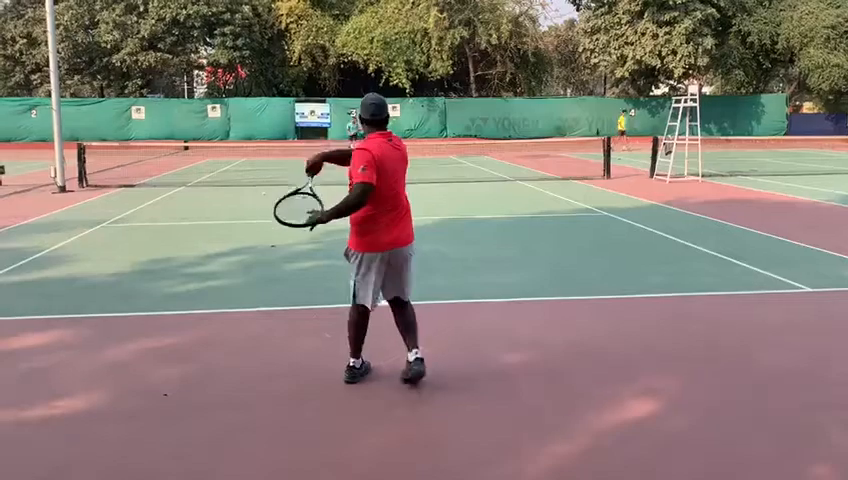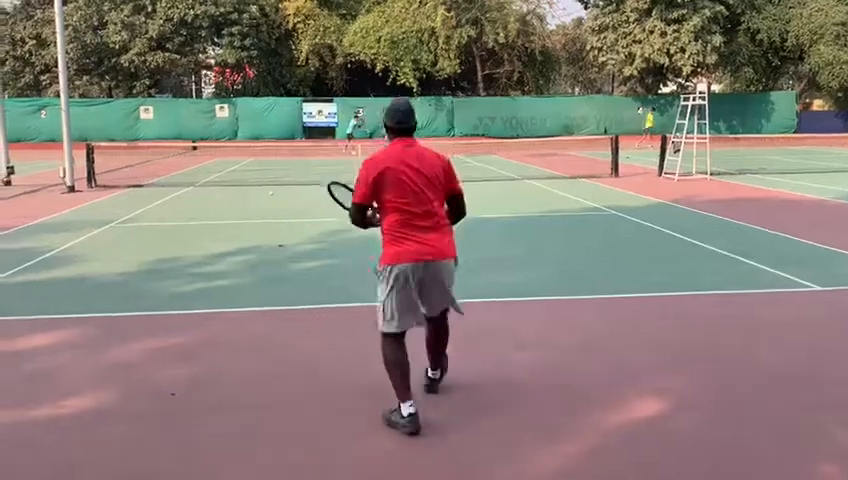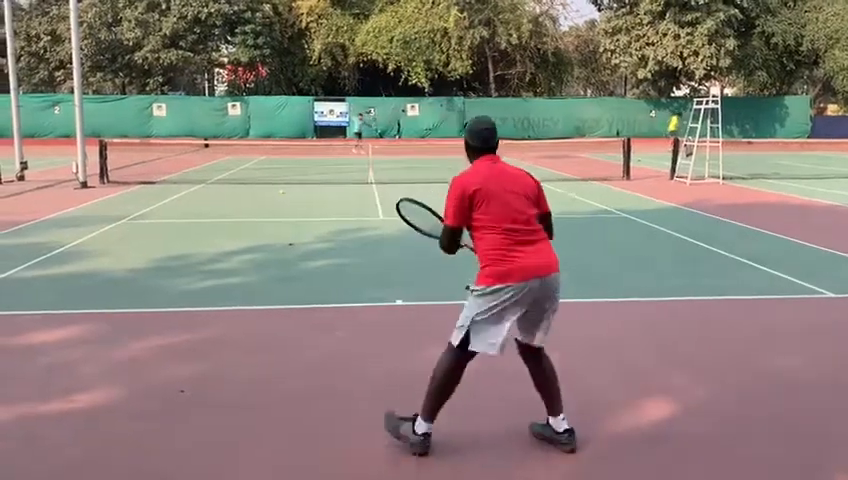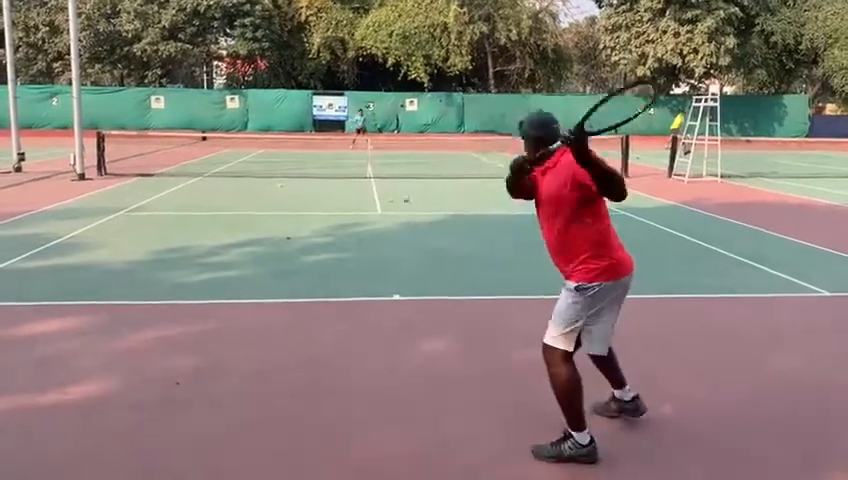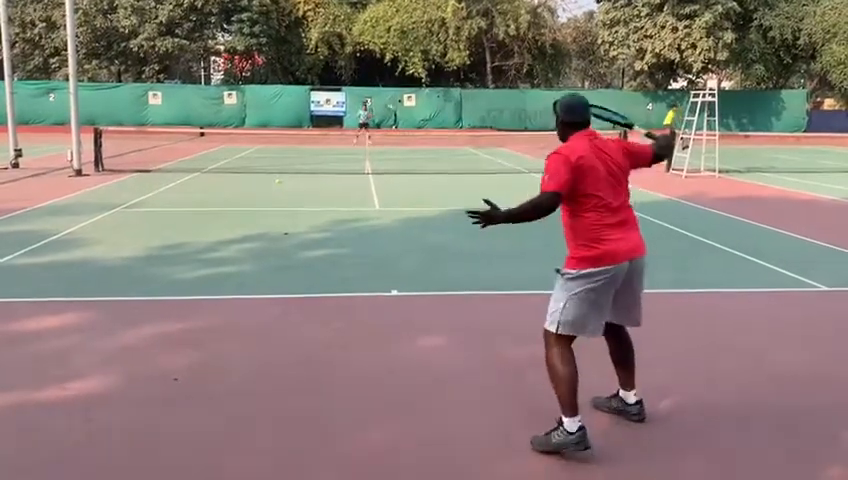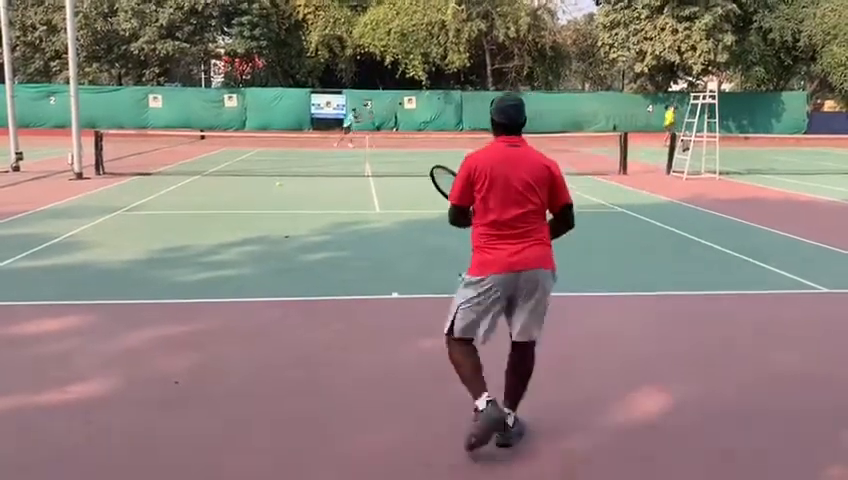
dt=0.7s
person 1, frame 1
left shoulder: (367, 150)
right shoulder: (398, 146)
left elbow: (360, 196)
left wrist: (328, 215)
right wrist: (324, 156)
left hip: (370, 244)
right hip: (402, 240)
left knee: (361, 304)
right knee: (400, 300)
left ankle: (354, 364)
right ankle: (414, 357)
person 1, frame 2
left shoulder: (374, 163)
right shoulder: (439, 160)
left elbow: (357, 218)
right elbow: (458, 211)
left hip: (400, 259)
right hip: (441, 254)
left knee: (392, 335)
right knee: (438, 315)
left ankle: (407, 411)
right ankle: (434, 375)
person 1, frame 3
left shoulder: (464, 183)
right shoulder: (526, 178)
left elbow: (449, 243)
left wrist: (462, 241)
left hip: (502, 280)
right hip: (547, 272)
left knee: (458, 353)
right knee: (531, 348)
left ankle: (420, 429)
right ankle: (561, 427)
person 1, frame 4
left shoulder: (579, 164)
right shoulder: (538, 171)
left elbow: (618, 192)
right elbow: (518, 190)
left wrist: (584, 156)
right wrist: (516, 168)
left hip: (598, 273)
right hip: (593, 272)
left knee: (555, 351)
right knee: (586, 336)
left ankle: (580, 440)
right ankle: (625, 398)
person 1, frame 5
left shoulder: (564, 157)
right shoulder: (618, 147)
left elbow: (545, 204)
right elbow: (662, 152)
left wrist: (498, 217)
right wrist: (663, 139)
left hip: (593, 262)
right hip: (632, 254)
left knee: (557, 340)
right knee: (614, 325)
left ankle: (571, 428)
right ankle: (629, 398)
person 1, frame 6
left shoulder: (474, 162)
right shoulder: (546, 165)
left elbow: (456, 218)
right elbow: (565, 221)
left hip: (490, 269)
right hip: (538, 266)
left knee: (458, 339)
right knee: (524, 344)
left ankle: (485, 407)
right ankle: (507, 418)
